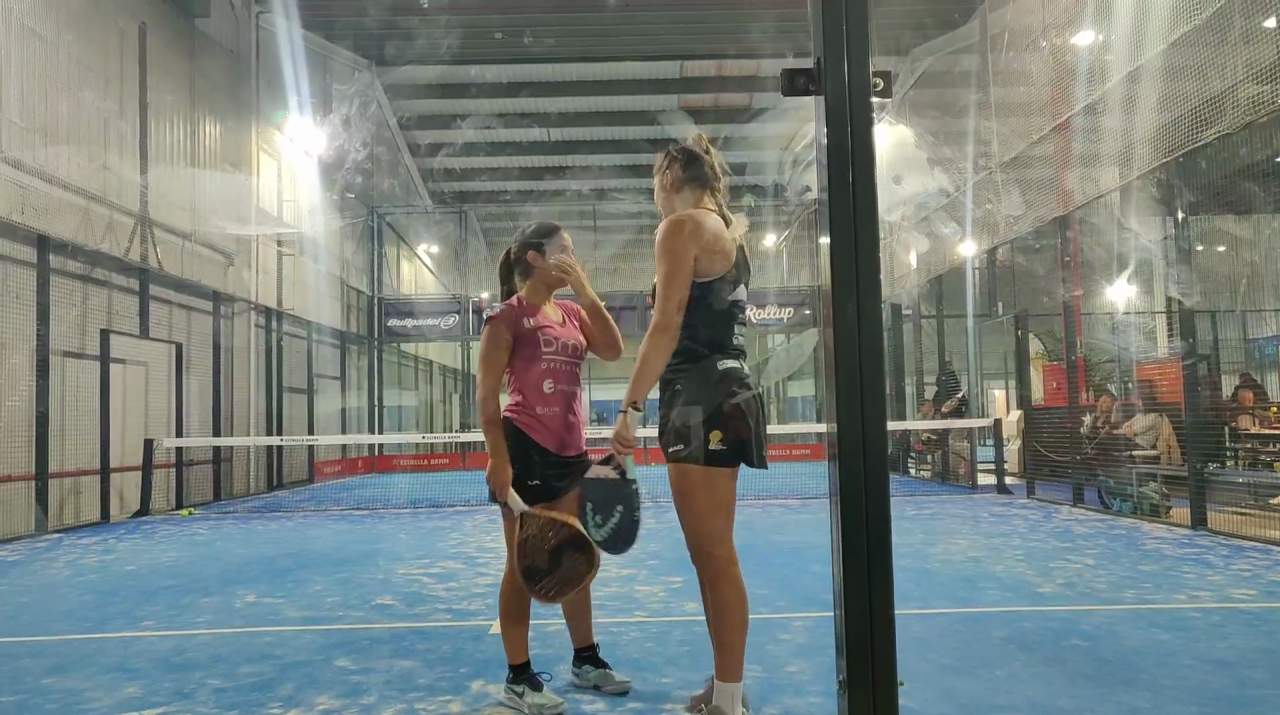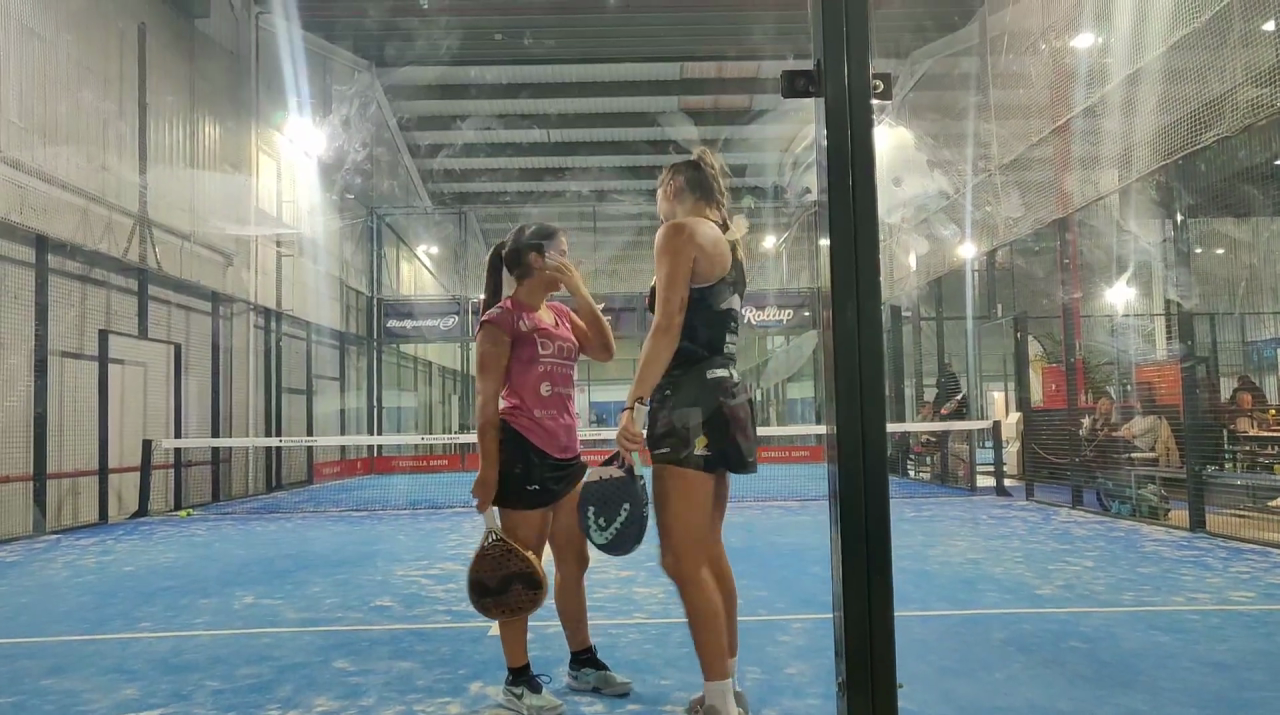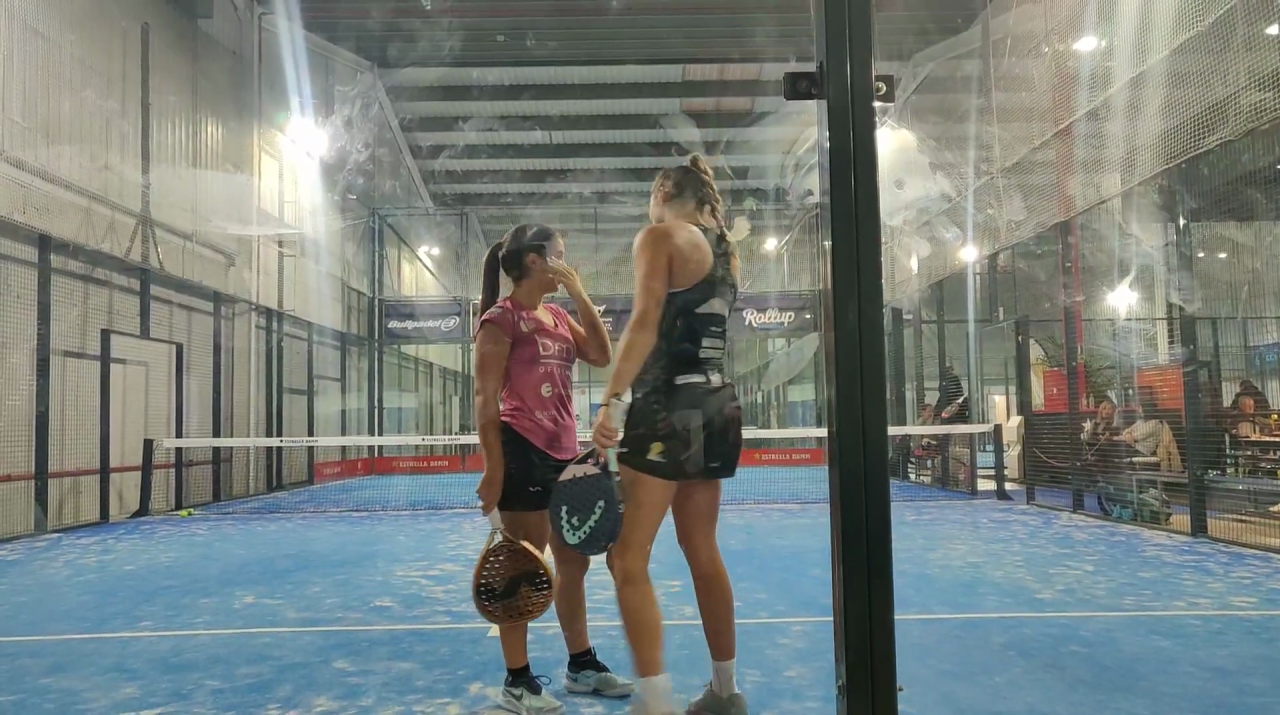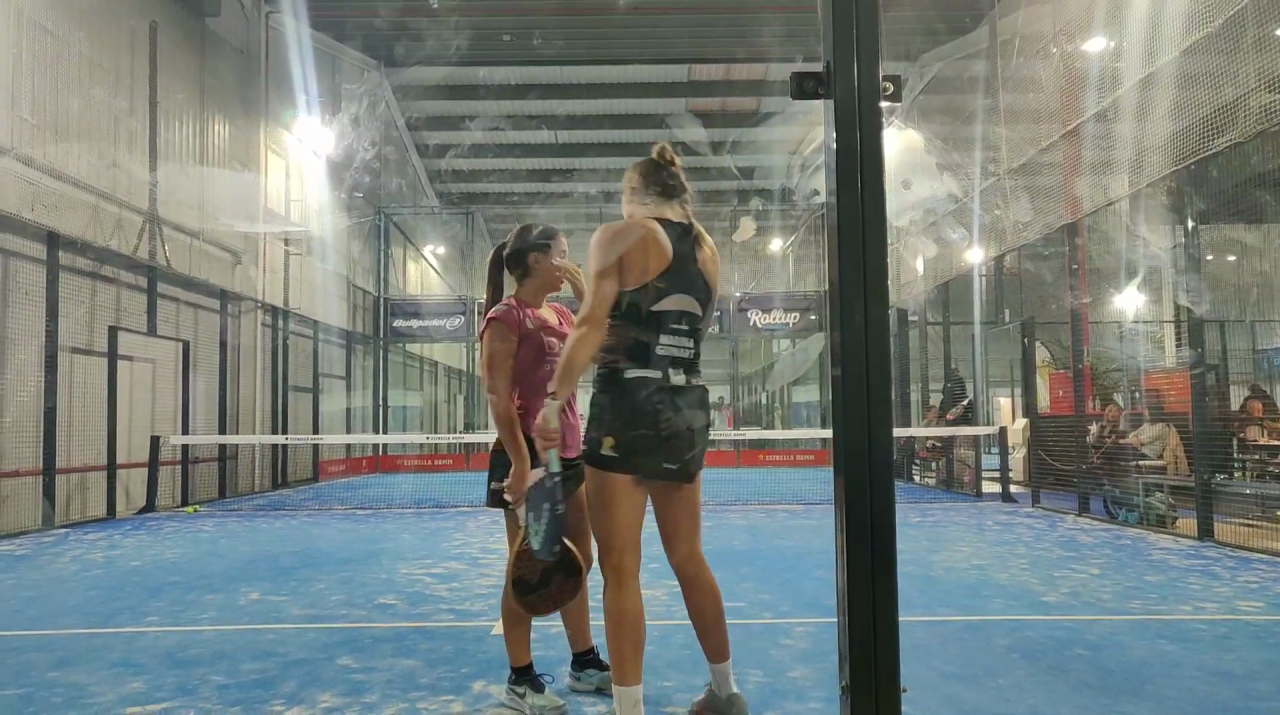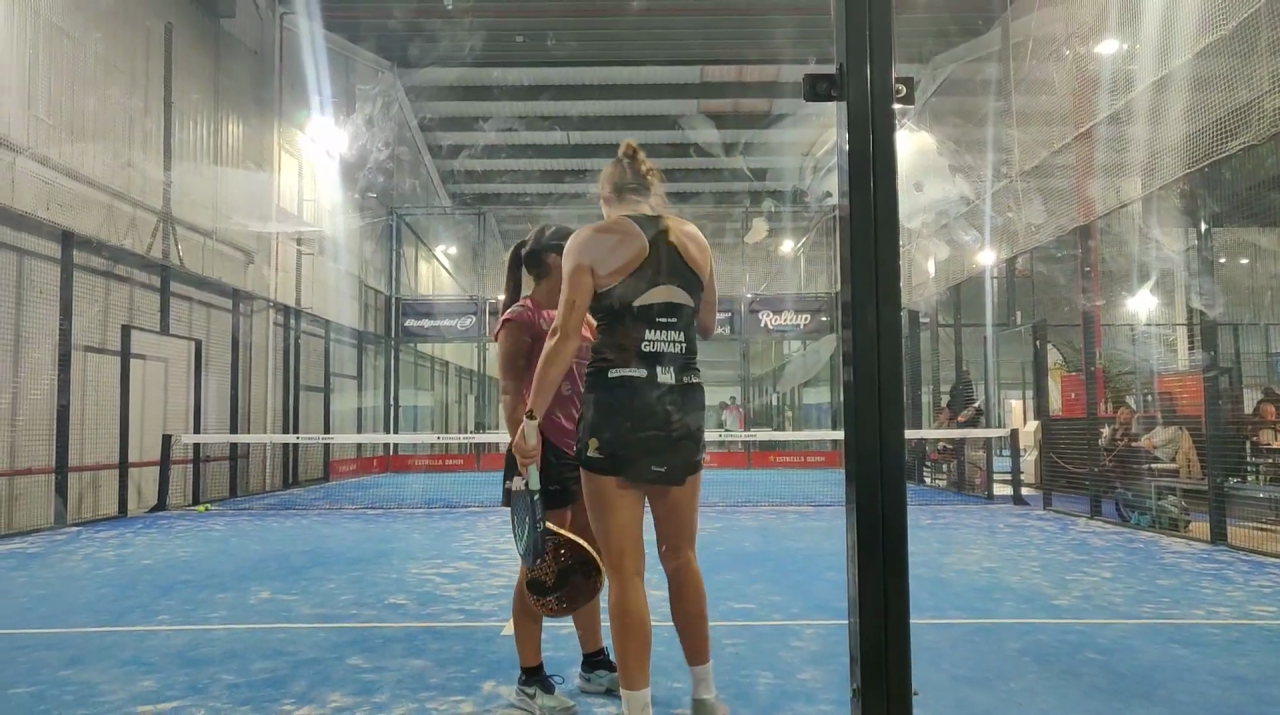
dt=0.3s
person 1, frame 1
left shoulder: (683, 225)
right shoulder: (725, 229)
left elbow: (667, 326)
left wrist: (629, 406)
left hip: (701, 401)
right hip: (717, 399)
left knee: (715, 558)
right knee: (707, 553)
person 1, frame 2
left shoulder: (678, 232)
right shoulder: (725, 243)
left elbow: (668, 325)
left wrist: (633, 404)
left hip: (689, 404)
right hip: (720, 401)
left knee: (681, 559)
right knee: (705, 550)
person 1, frame 3
left shoulder: (658, 237)
right shoulder: (723, 250)
left elbow: (645, 325)
left wrist: (610, 401)
left hip: (668, 407)
right hip: (711, 406)
left knee: (627, 560)
right knee: (703, 553)
person 1, frame 4
left shoulder: (616, 237)
right shoulder: (706, 247)
left elbow: (592, 326)
left wrist: (553, 400)
left hip: (626, 410)
right hip: (686, 411)
left knee: (620, 569)
right knee: (688, 558)
person 1, frame 5
left shoulder: (592, 240)
right shoulder: (693, 238)
left elbow: (565, 335)
left wrist: (532, 417)
left hip: (618, 410)
right hip: (683, 409)
left knee: (625, 571)
right knee: (681, 559)
person 2, frame 1
left shoulder: (572, 313)
right shoulder: (508, 316)
left elbow: (613, 350)
right elbow: (487, 393)
left wrist: (585, 290)
right wrist: (498, 458)
left hip: (572, 450)
right hip: (528, 450)
left ankle: (586, 660)
person 2, frame 2
left shoulder: (561, 314)
right shoulder: (502, 319)
left elbow: (605, 350)
right elbow: (487, 399)
left wrist: (581, 293)
right wrist: (488, 468)
left hip: (566, 453)
right hip: (525, 453)
left knee: (574, 562)
left ankle: (583, 662)
person 2, frame 3
left shoulder: (557, 316)
right shoulder: (501, 319)
left elbow: (601, 355)
right elbow: (486, 398)
left wrist: (581, 296)
right wrist: (494, 468)
left hip: (564, 453)
right hip: (525, 454)
left knee: (573, 563)
left ankle: (581, 664)
person 2, frame 4
left shoulder: (560, 315)
right shoulder: (506, 317)
right elbow: (499, 395)
left wrist: (587, 295)
right wrist: (519, 462)
left hip: (569, 454)
right hip: (531, 454)
left knee: (577, 563)
left ankle: (585, 663)
person 2, frame 5
right shoulder: (522, 317)
right elbow: (512, 395)
right wrist: (525, 460)
left hip: (582, 451)
right hip: (546, 453)
left ankle: (595, 665)
